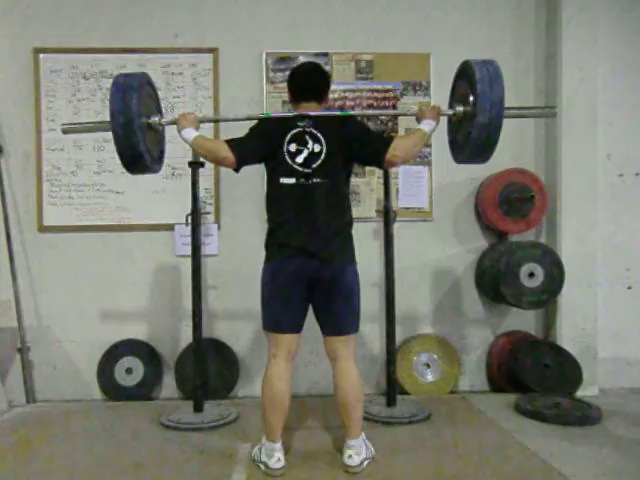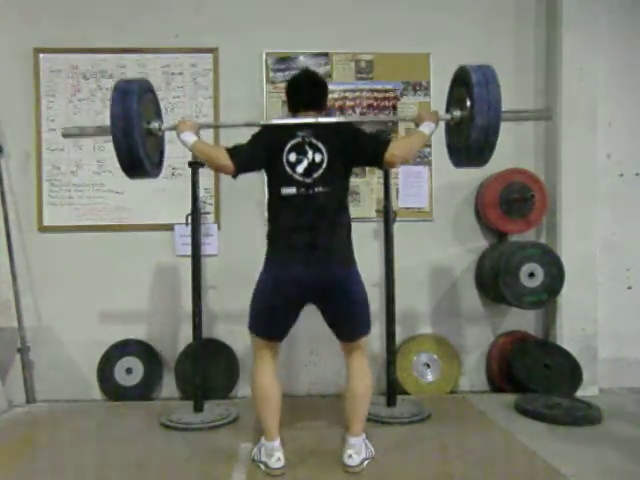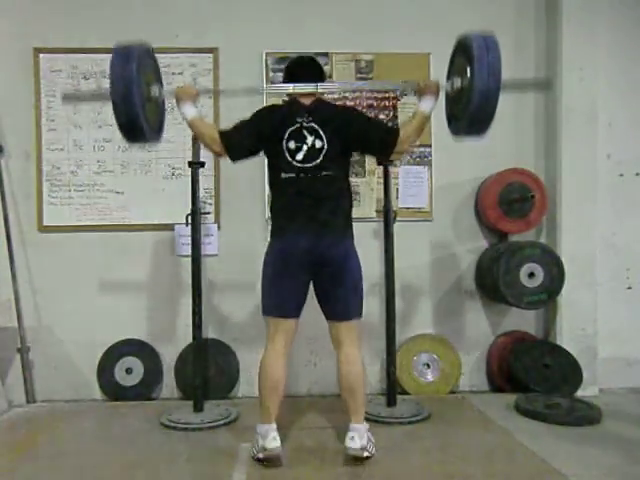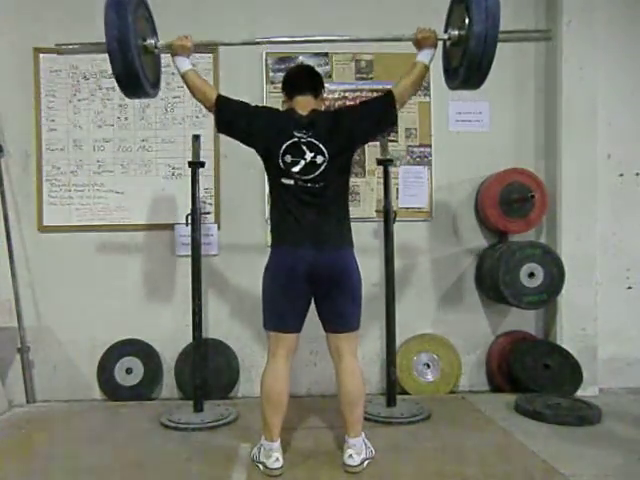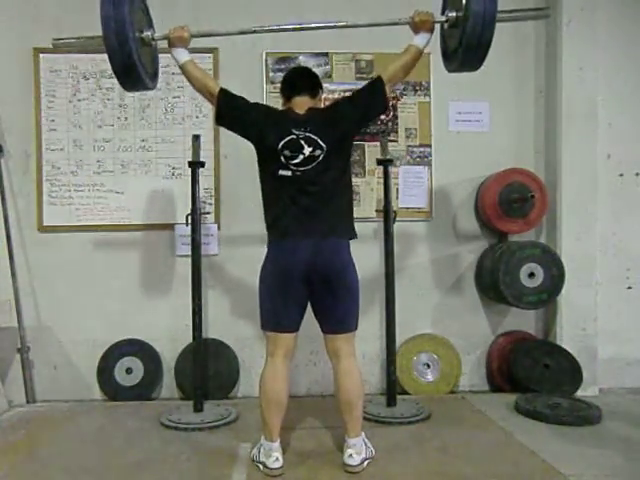
dt=0.5s
person 1, frame 1
left shoulder: (271, 130)
right shoulder: (345, 128)
left elbow: (227, 155)
right elbow: (395, 154)
left wrist: (189, 131)
right wrist: (427, 124)
left hip: (284, 260)
right hip: (335, 259)
left knee: (280, 356)
right knee: (343, 356)
person 1, frame 2
left shoulder: (271, 138)
right shoulder: (344, 135)
left elbow: (226, 162)
right elbow: (394, 155)
left wrist: (188, 137)
right wrist: (426, 127)
left hip: (283, 267)
right hip: (337, 266)
left knee: (264, 354)
right knee: (357, 353)
left ankle: (271, 449)
right ankle: (356, 446)
person 1, frame 3
left shoulder: (270, 118)
right shoulder: (344, 118)
left elbow: (220, 144)
right elbow: (400, 143)
left wrist: (188, 108)
right wrist: (425, 103)
left hip: (287, 244)
right hip: (336, 245)
left knee: (278, 340)
right knee: (347, 341)
left ankle: (268, 435)
right ankle: (357, 434)
person 1, frame 4
left shoulder: (267, 125)
right shoulder: (344, 124)
left elbow: (211, 99)
right elbow: (400, 94)
left wrist: (182, 60)
right wrist: (425, 53)
left hip: (287, 258)
right hip: (337, 256)
left knee: (279, 355)
right knee: (346, 354)
person 1, frame 5
left shoulder: (264, 123)
right shoulder: (340, 118)
left elbow: (211, 89)
right elbow: (390, 78)
left wrist: (180, 51)
right wrist: (422, 37)
left hip: (284, 255)
right hip: (334, 253)
left knee: (278, 356)
right knee: (343, 355)
